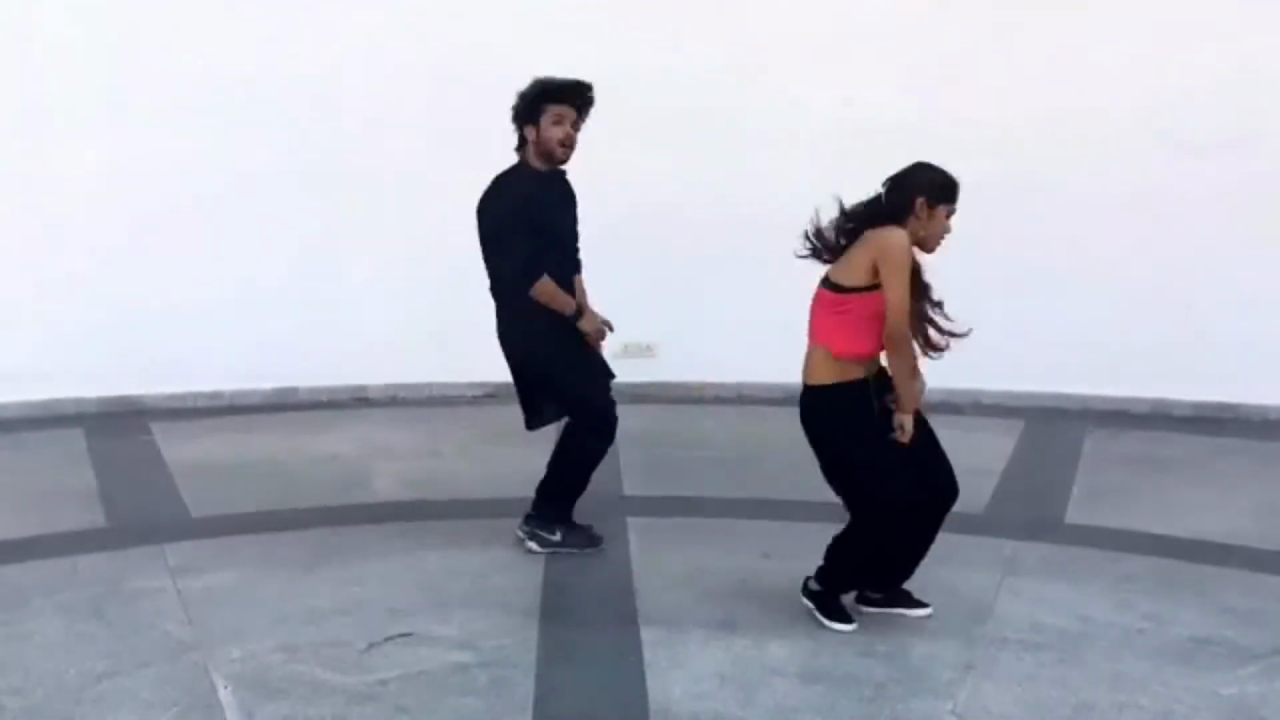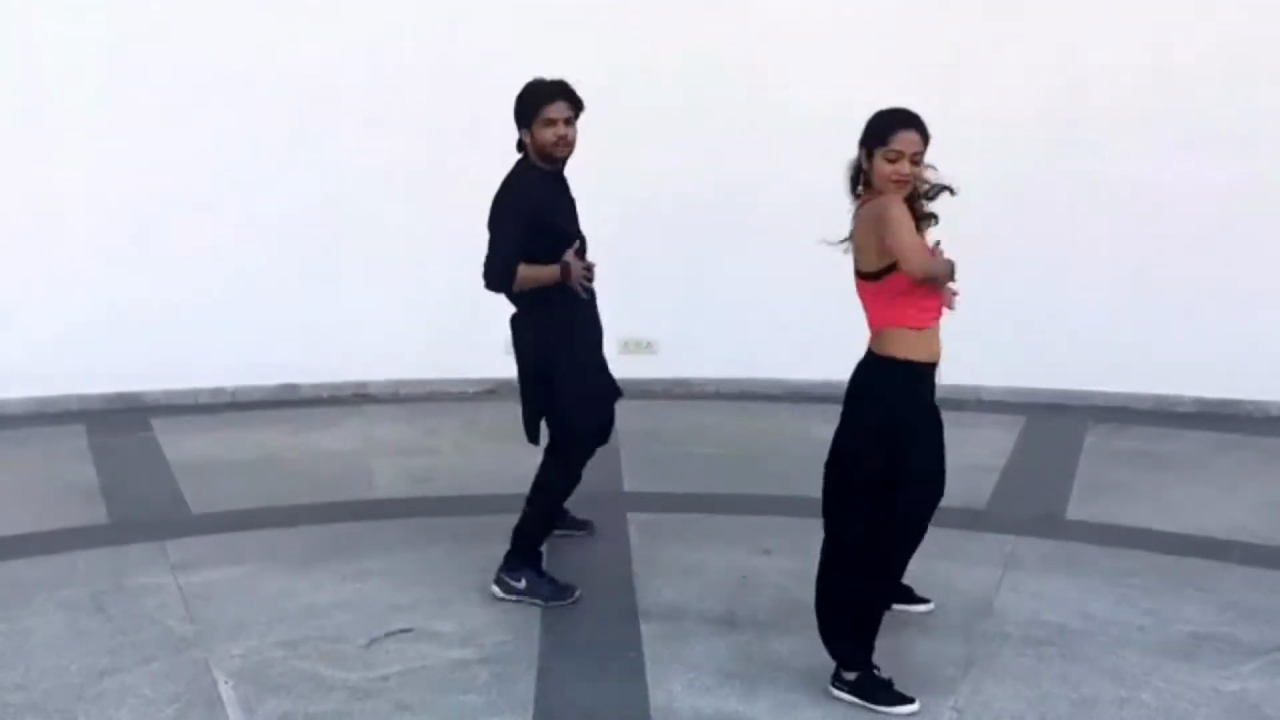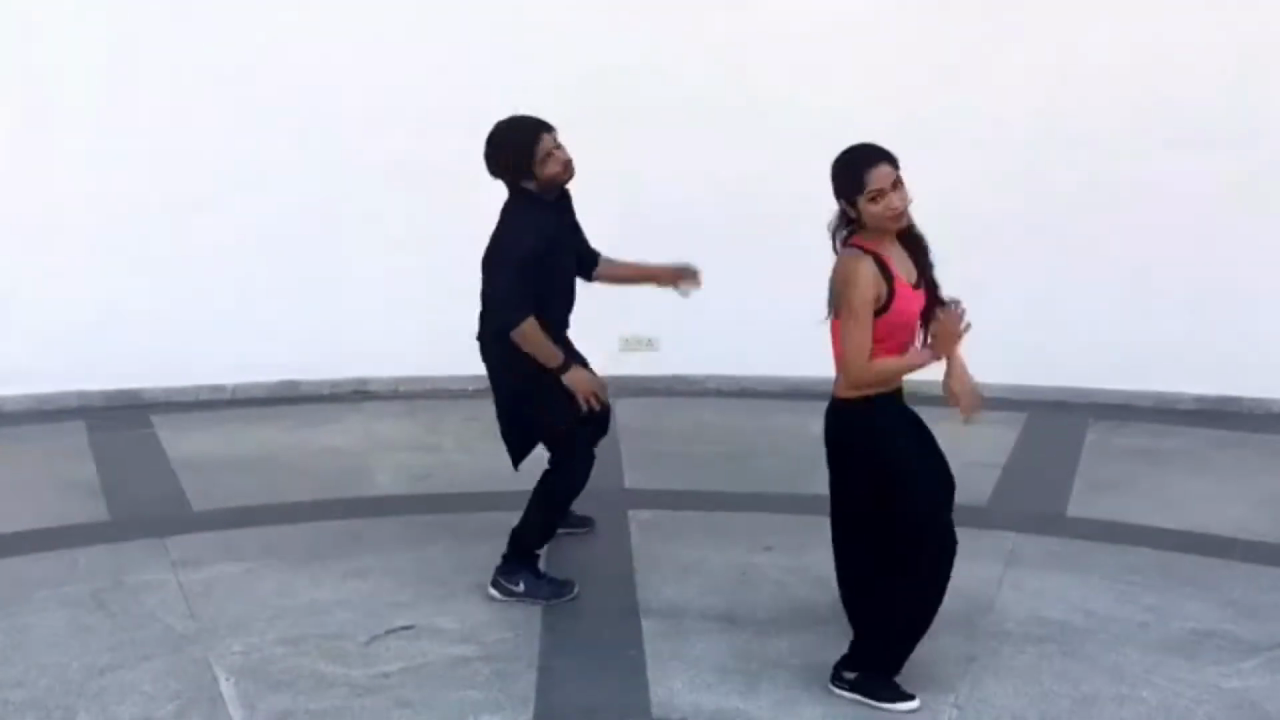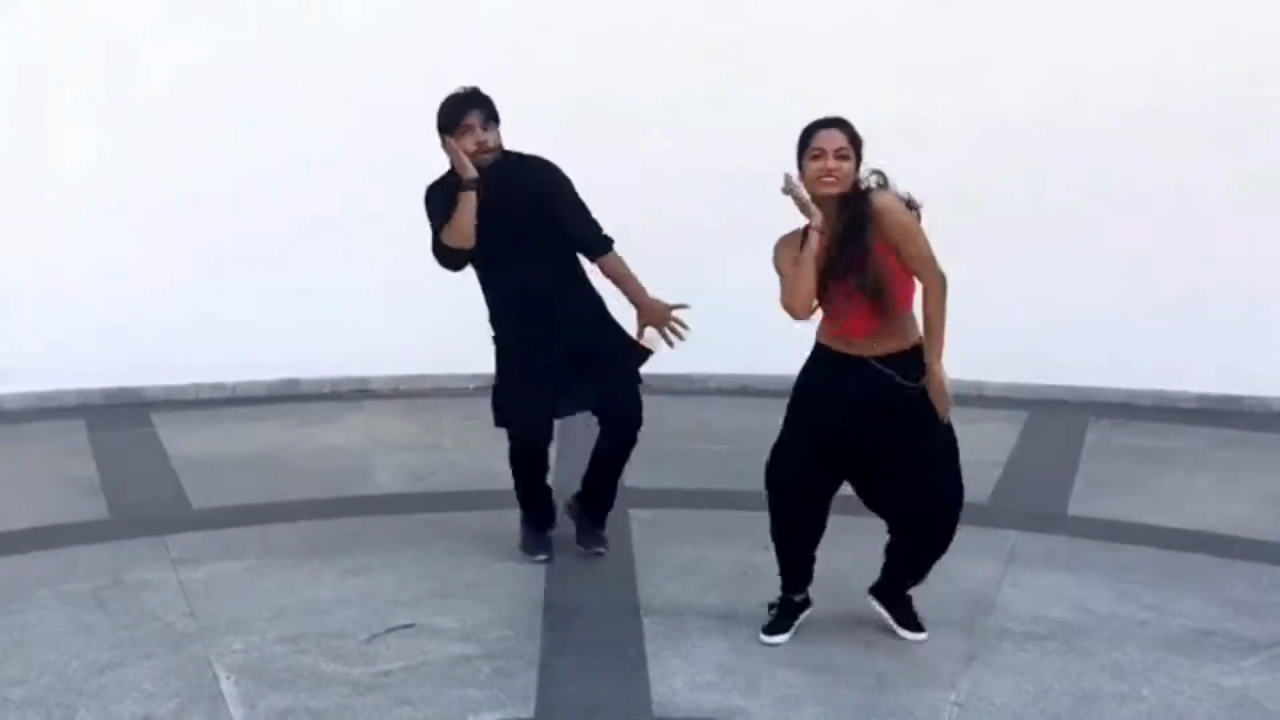
dt=0.5s
person 1, frame 1
left shoulder: (890, 249)
right shoulder: (894, 245)
left elbow: (897, 339)
right elbow: (899, 335)
left wrist: (906, 402)
right wrist: (908, 399)
left hip: (867, 387)
right hip: (832, 399)
left knee: (935, 490)
right knee: (895, 505)
left ankle: (876, 584)
right ankle: (825, 582)
person 1, frame 2
left shoulder: (900, 210)
right shoulder: (884, 213)
left elbow: (924, 274)
right elbow: (921, 267)
right wrist: (941, 265)
left hip: (899, 381)
right hip: (893, 385)
left knee: (910, 497)
right knee: (878, 516)
left ankle: (881, 586)
right ankle: (852, 667)
person 1, frame 3
left shoulder: (906, 242)
right shoulder: (859, 270)
left elbow: (936, 316)
right elbow: (857, 370)
left wrist: (954, 362)
right wrist: (932, 357)
left hip: (888, 407)
right hip: (862, 419)
left knee: (931, 496)
right knee: (926, 540)
left ankle: (888, 606)
right ankle: (862, 668)
person 1, frame 4
left shoulder: (882, 209)
right shoulder: (792, 247)
left elbow: (934, 281)
right elbow: (798, 307)
left wrist: (935, 366)
right wrist: (816, 233)
left hip: (904, 372)
right hip: (835, 374)
left knee: (937, 500)
right knee: (790, 481)
left ankle: (894, 589)
right ankle: (794, 593)
person 2, frame 1
left shoulder: (556, 185)
right shoulder: (509, 194)
right elbow: (522, 272)
left wrist: (585, 313)
right wrist: (580, 313)
left hip: (553, 320)
right hip: (532, 326)
left knee: (590, 415)
right knee: (597, 417)
left ankle: (546, 516)
right ankle: (547, 524)
person 2, frame 2
left shoulder: (551, 177)
right shoulder: (519, 190)
right elbow: (500, 275)
left wrist: (574, 265)
right wrist: (561, 271)
left hip: (572, 322)
right hip: (549, 330)
left knee: (593, 421)
right knee: (577, 438)
left ankle: (548, 510)
right ankle: (518, 569)
person 2, frame 3
left shoulder: (555, 200)
right shoulder: (517, 232)
left elbow: (586, 265)
right elbow: (509, 316)
left wrist: (658, 275)
right wrist: (564, 369)
left hip: (550, 344)
right hip: (519, 360)
left knee: (592, 419)
right knee: (573, 454)
left ankle: (554, 513)
right ankle: (515, 570)
person 2, frame 4
left shoulder: (536, 173)
right shoulder: (444, 195)
left elbow: (592, 242)
right elbow: (453, 257)
left wrist: (643, 301)
right wrist: (468, 184)
left hip: (580, 317)
right hip: (520, 332)
left knee: (623, 416)
right knee: (528, 434)
left ankle: (589, 509)
right ankle: (536, 518)
